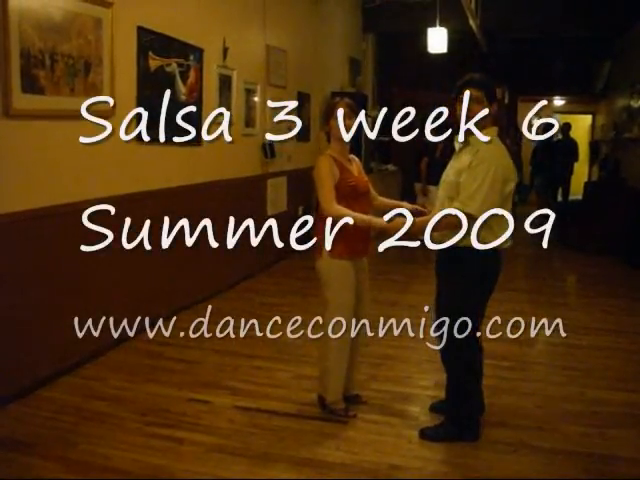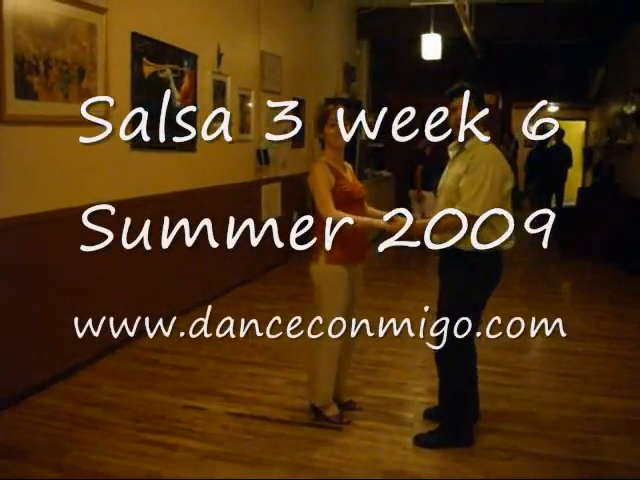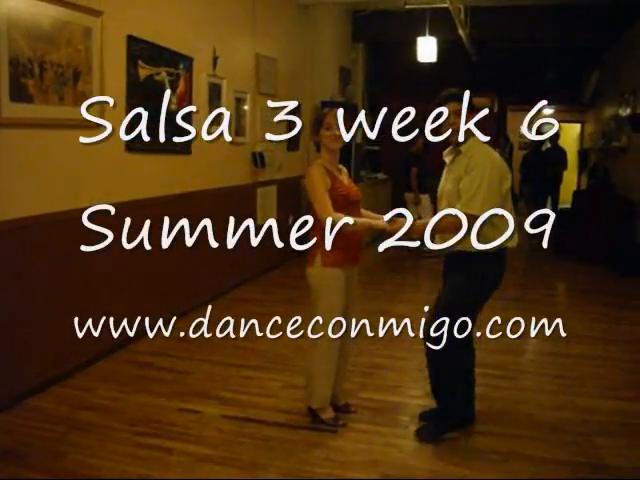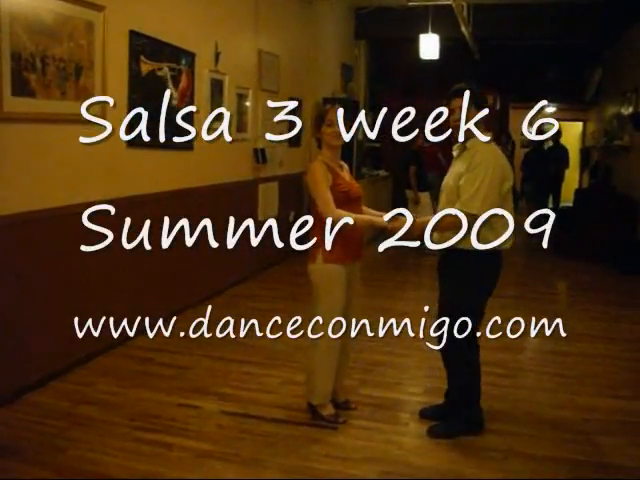
dt=0.3s
person 1, frame 1
left shoulder: (491, 155)
right shoulder: (467, 147)
left elbow: (466, 215)
left wrist: (416, 226)
right wrist: (426, 217)
left hip: (473, 257)
right hip: (456, 253)
left knee: (459, 338)
right knee: (454, 333)
left ankle: (463, 421)
right ankle: (464, 400)
person 1, frame 2
left shoulder: (486, 158)
right shoulder: (458, 152)
left elbow: (467, 217)
left wrist: (417, 228)
right wrist: (422, 223)
left hip: (475, 259)
right hip: (457, 256)
left knee: (452, 340)
right knee: (454, 337)
left ankle: (457, 427)
right ankle: (461, 406)
person 1, frame 3
left shoulder: (483, 159)
right shoulder: (454, 157)
left elbow: (467, 217)
left wrist: (419, 228)
right wrist: (424, 228)
left hip: (481, 260)
right hip: (461, 256)
left knee: (439, 332)
right knee: (454, 333)
left ankle: (453, 411)
right ankle: (455, 406)
person 1, frame 4
left shoulder: (487, 158)
right shoulder: (463, 152)
left elbow: (465, 217)
left wrist: (418, 225)
right wrist: (423, 224)
left hip: (475, 259)
right hip: (458, 255)
left knee: (458, 338)
right knee: (452, 335)
left ankle: (468, 416)
right ankle: (456, 403)
person 2, frame 1
left shoulder: (355, 161)
right shoulder: (325, 162)
left elbow: (372, 198)
right elbow: (330, 209)
left wrist: (404, 206)
right wrist: (378, 222)
left hip: (357, 252)
right hip: (335, 253)
left knee: (355, 321)
right knee: (338, 323)
left ankle: (346, 386)
right ankle: (330, 395)
person 2, frame 2
left shoulder: (348, 168)
right shoulder: (321, 169)
right elbow: (330, 214)
left wrist: (392, 217)
right wrist: (379, 224)
left hip: (351, 258)
right hip: (330, 258)
left knee: (346, 328)
right knee: (330, 328)
left ankle: (338, 392)
right ankle: (321, 401)
person 2, frame 3
left shoulder: (343, 170)
right shoulder: (316, 172)
right elbow: (328, 217)
left wrist: (386, 219)
right wrist: (378, 225)
left hip: (347, 260)
right hip: (326, 261)
left knee: (343, 330)
right knee: (327, 331)
left ankle: (335, 395)
right ankle: (318, 403)
person 2, frame 4
left shoulder: (344, 167)
right shoulder: (318, 168)
right elbow: (331, 213)
left wrist: (387, 216)
right wrist: (378, 222)
left hip: (349, 256)
right hip: (328, 257)
right knee: (327, 328)
left ankle: (335, 391)
right ankle: (318, 399)
